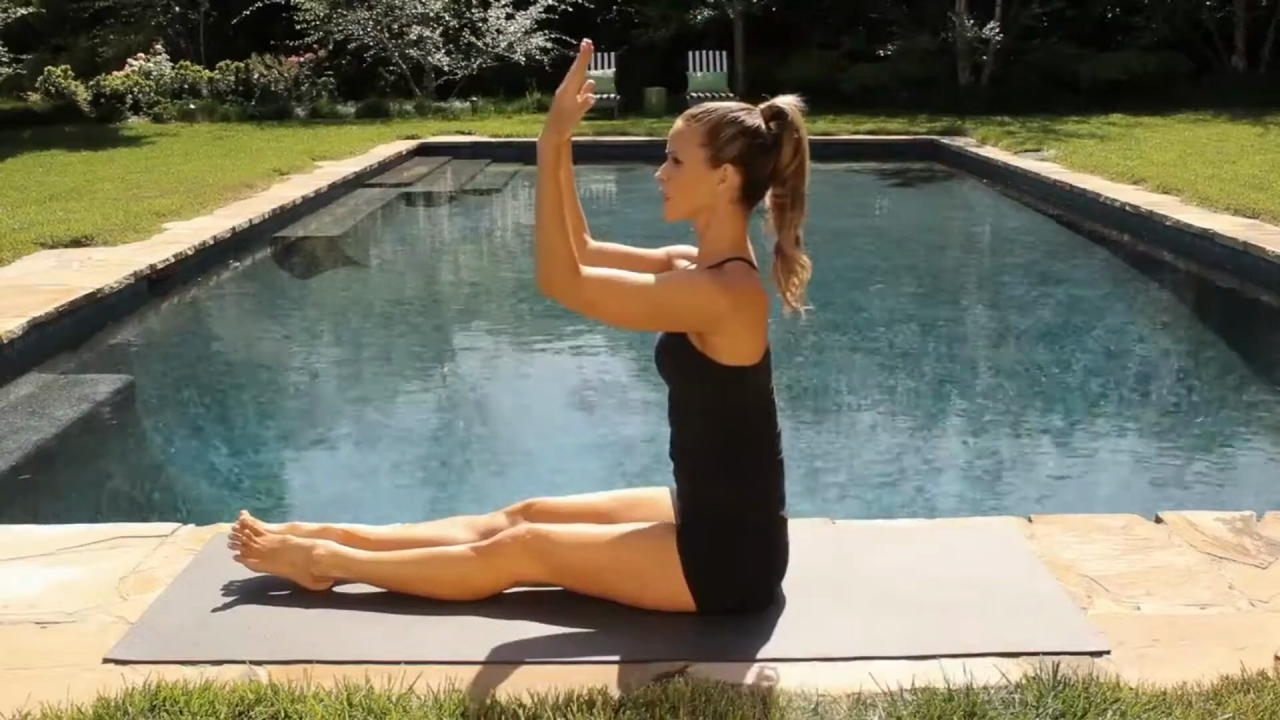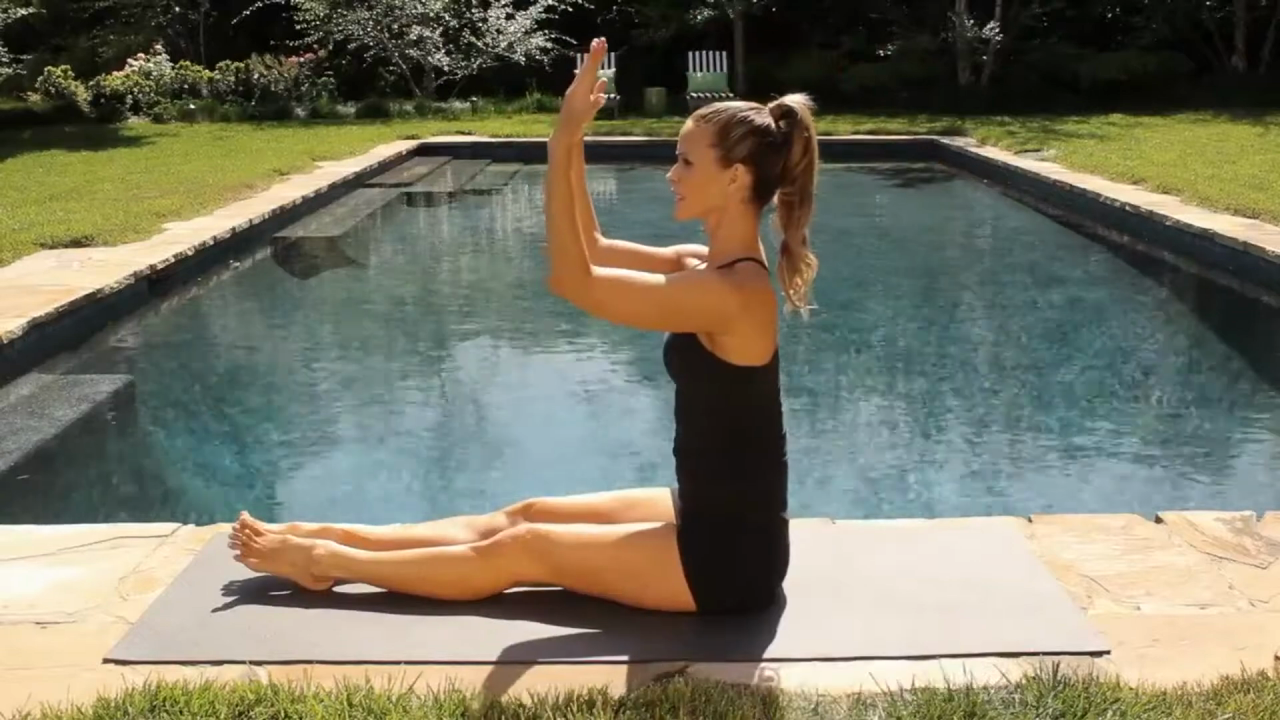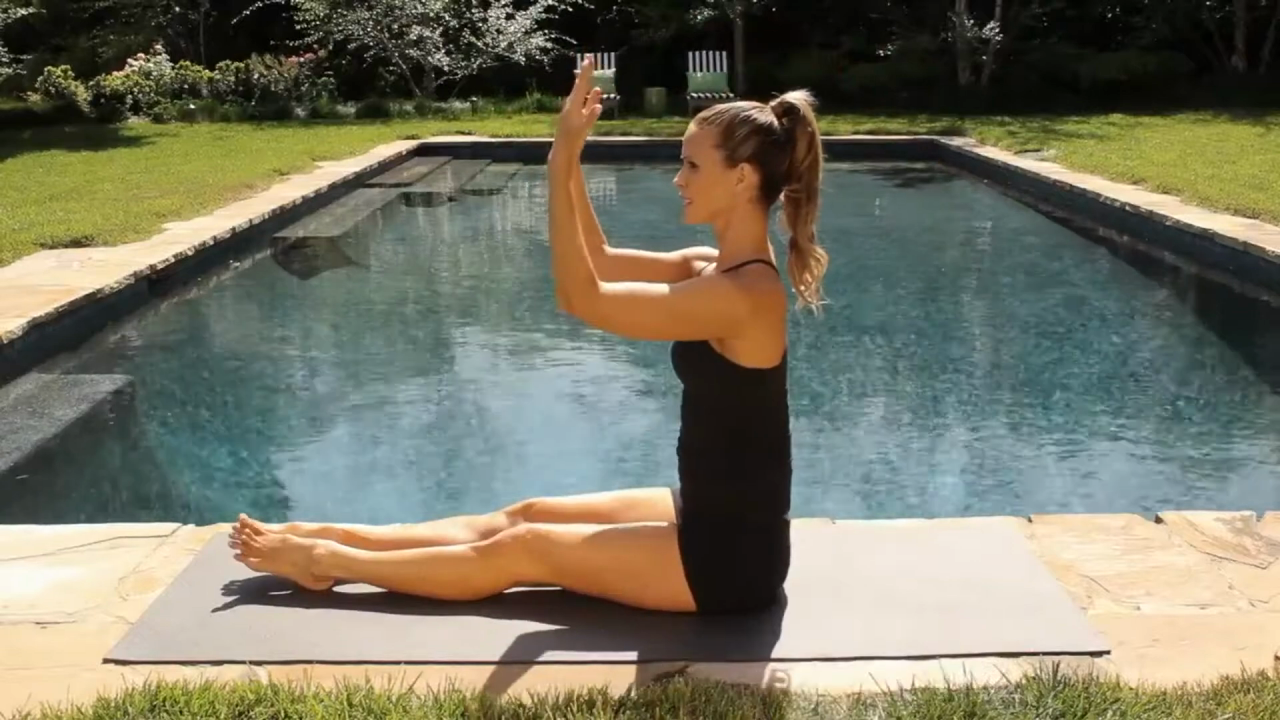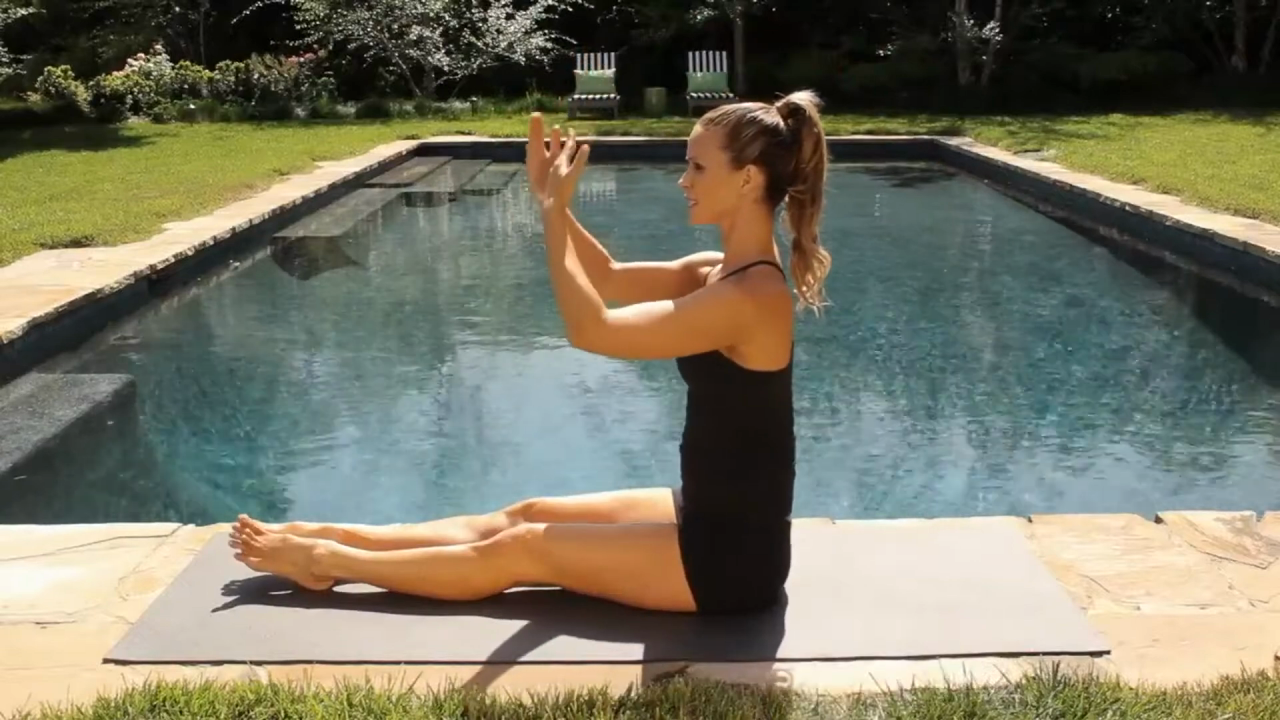
dt=0.4s
person 1, frame 1
left shoulder: (722, 295)
right shoulder: (703, 265)
left elbow: (563, 282)
right elbow: (583, 255)
left wrist: (550, 149)
right wrist: (559, 146)
left hip: (728, 553)
right hip: (708, 519)
left knee: (518, 551)
right knee: (523, 517)
left ankle: (325, 562)
right ankle: (326, 537)
person 1, frame 2
left shoulder: (730, 292)
right shoulder: (711, 266)
left elbow: (573, 280)
right elbow: (593, 250)
left wrist: (563, 145)
right wrist: (569, 143)
left hip: (729, 553)
right hip: (710, 519)
left knee: (520, 551)
right knee: (526, 516)
left ankle: (326, 563)
right ankle: (330, 537)
person 1, frame 3
left shoulder: (740, 294)
right shoulder: (723, 268)
left elbow: (583, 299)
right elbow: (603, 261)
left wrist: (561, 166)
right wrist: (567, 158)
left hip: (731, 553)
right hip: (710, 517)
left knee: (520, 549)
right knee: (527, 515)
left ankle: (329, 562)
right ankle: (331, 537)
person 1, frame 4
left shoulder: (747, 296)
right shoulder: (727, 272)
left elbow: (592, 329)
right elbow: (611, 277)
left wrist: (552, 213)
right wrist: (553, 206)
left hip: (732, 553)
right hip: (710, 516)
left knee: (521, 550)
right knee: (526, 515)
left ankle: (327, 562)
right ankle: (332, 536)
